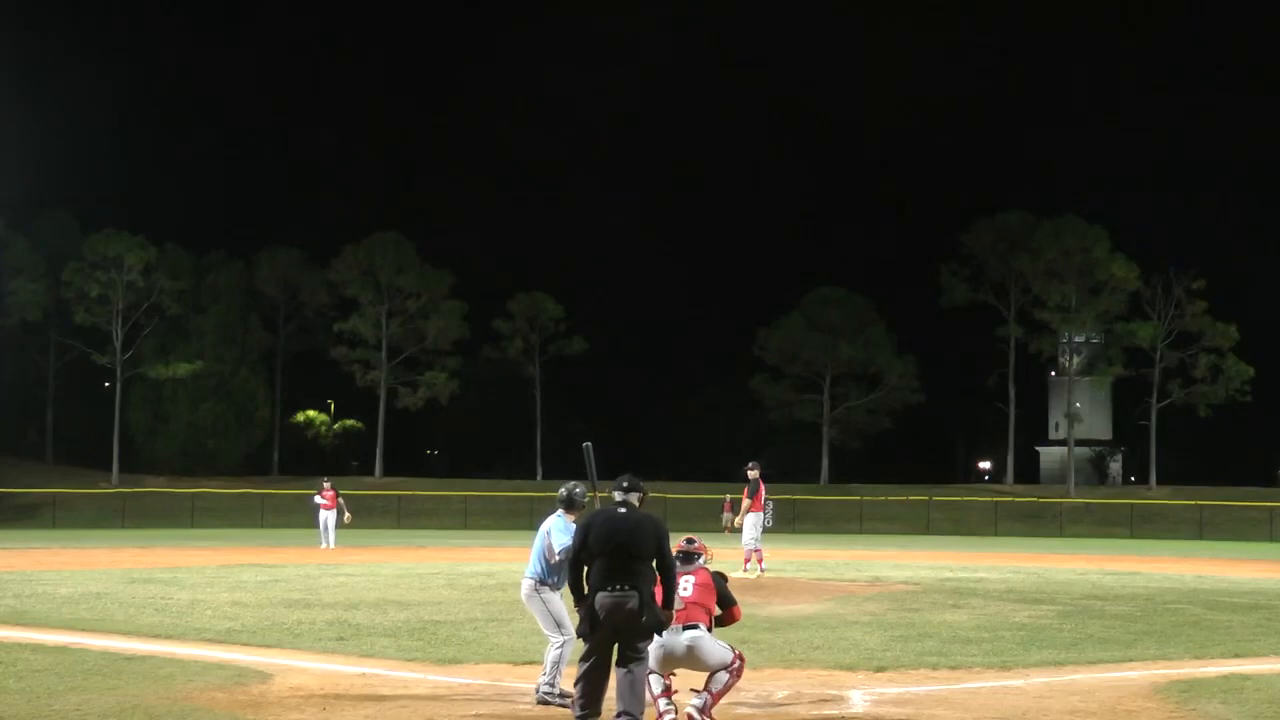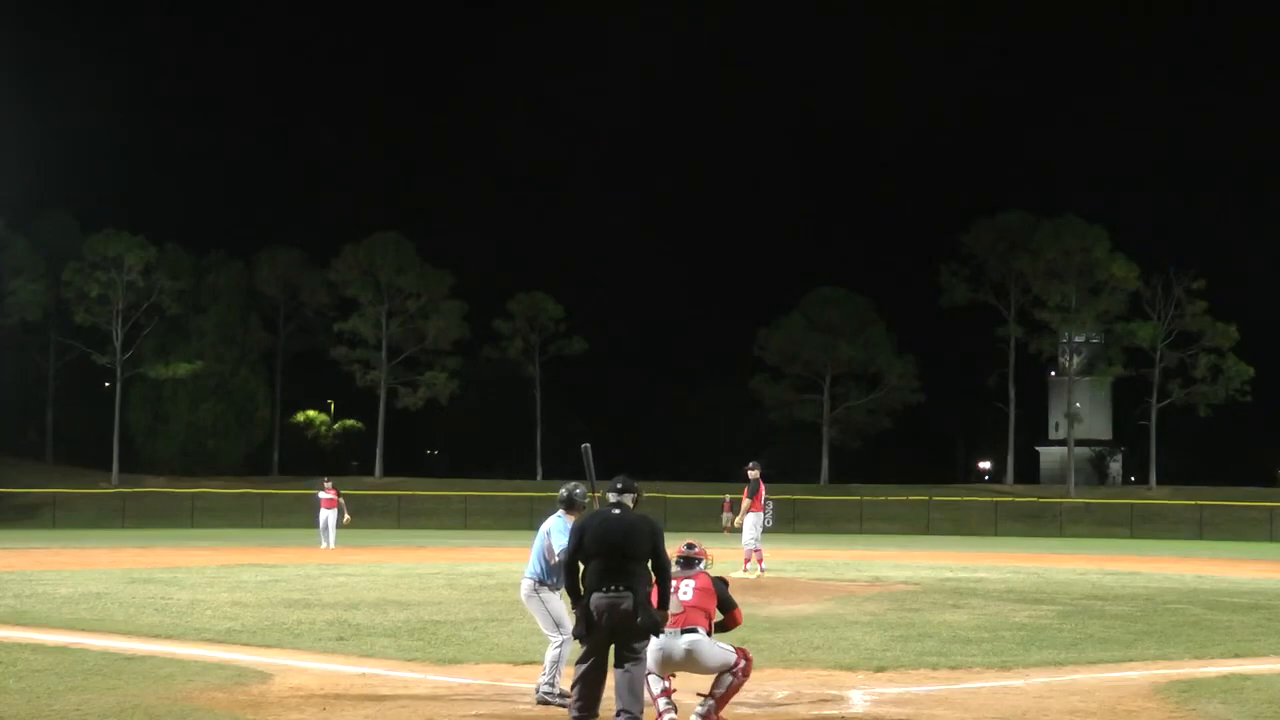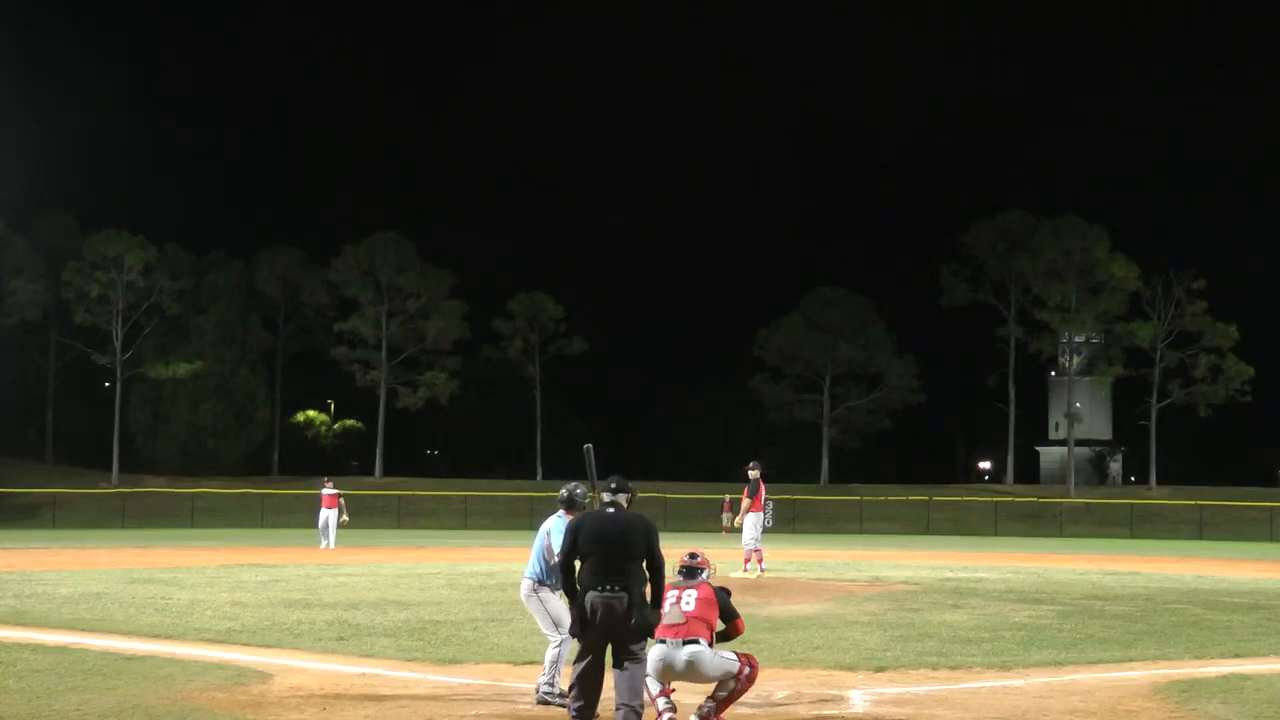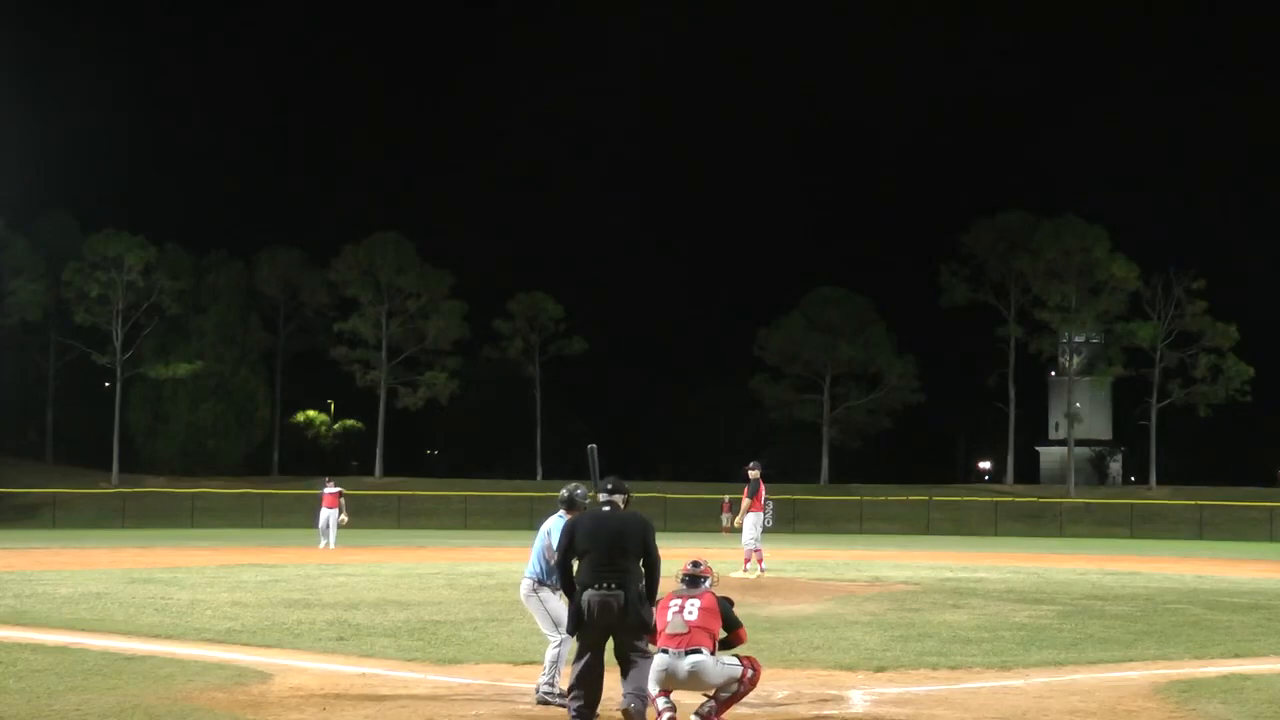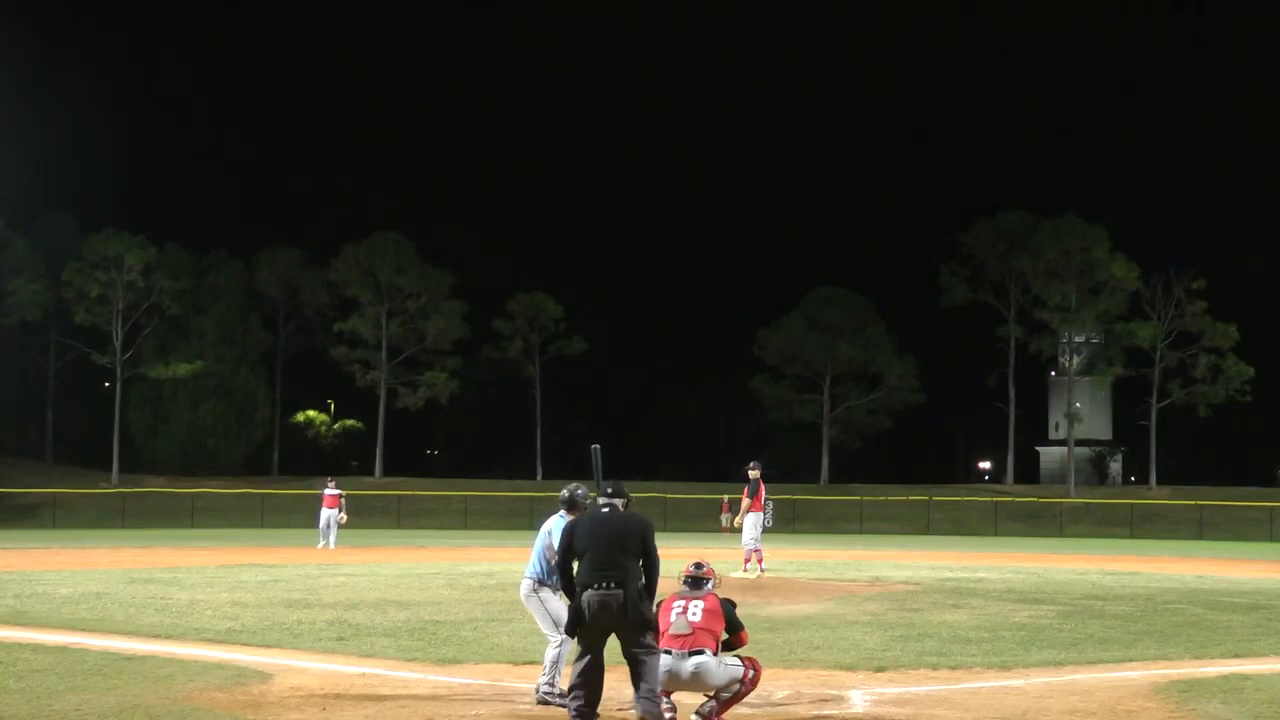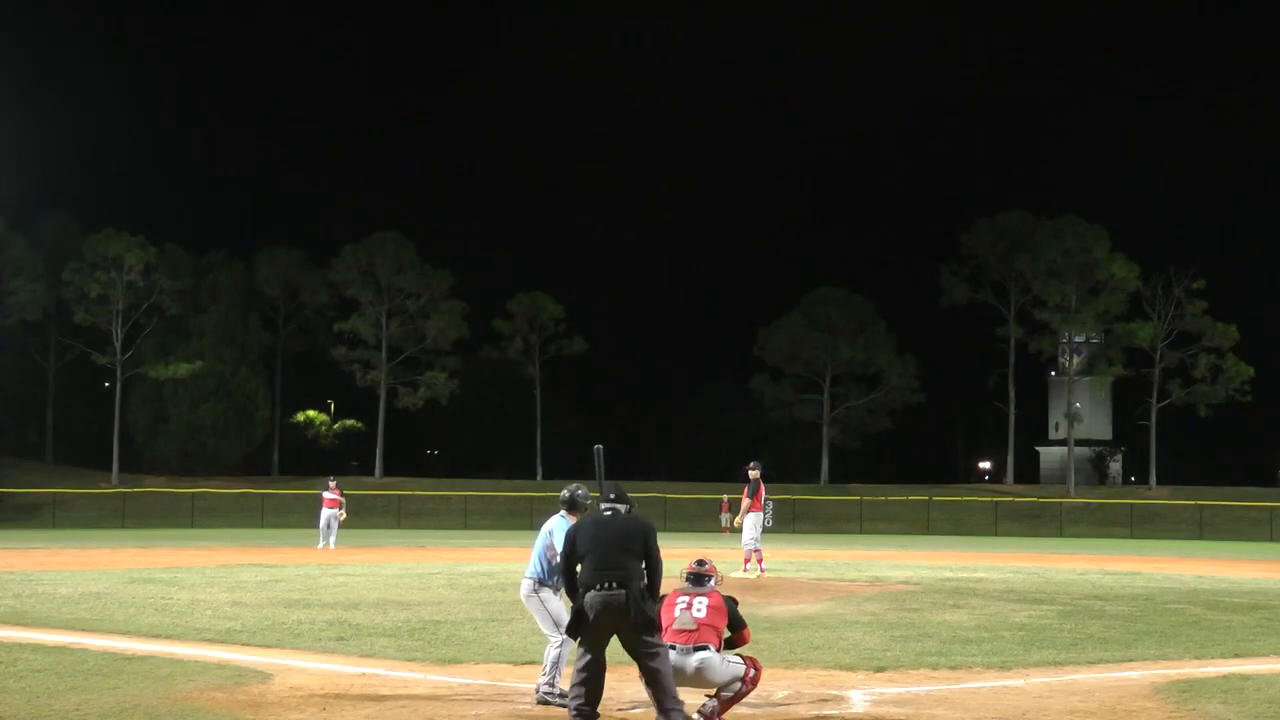
dt=0.1s
person 1, frame 1
left shoulder: (591, 522)
right shoulder: (653, 525)
left elbow: (575, 563)
right elbow: (667, 568)
left wrist: (580, 599)
right wrist: (668, 606)
left hip: (600, 600)
right hip: (638, 601)
left knee: (593, 661)
right knee: (633, 662)
person 1, frame 2
left shoulder: (586, 523)
right shoulder: (648, 525)
left elbow: (570, 565)
right elbow: (662, 568)
left wrist: (577, 600)
right wrist: (663, 606)
left hip: (596, 601)
right hip: (634, 602)
left knee: (590, 661)
right knee: (631, 662)
person 1, frame 3
left shoulder: (579, 523)
right shoulder: (643, 524)
left elbow: (565, 564)
right elbow: (657, 567)
left wrist: (574, 599)
right wrist: (655, 605)
left hip: (592, 600)
right hip: (630, 601)
left knee: (587, 660)
right knee: (631, 661)
person 1, frame 4
left shoulder: (576, 522)
right shoulder: (640, 522)
left elbow: (562, 563)
right elbow: (652, 565)
left wrist: (573, 596)
right wrist: (649, 601)
left hip: (590, 598)
right hip: (627, 599)
left knee: (586, 659)
right knee: (637, 656)
person 1, frame 5
left shoulder: (575, 525)
right shoulder: (639, 524)
left elbow: (563, 565)
right elbow: (651, 565)
left wrist: (574, 600)
right wrist: (647, 601)
left hip: (589, 598)
right hip: (628, 599)
left knee: (587, 659)
right knee: (645, 654)
person 1, frame 6
left shoulder: (578, 529)
right shoulder: (643, 526)
left elbow: (567, 569)
right elbow: (654, 567)
left wrist: (579, 601)
right wrist: (651, 601)
left hip: (593, 600)
right hip: (632, 599)
left knee: (588, 660)
right knee: (654, 657)
person 2, frame 1
left shoulder: (570, 526)
right shoulder: (557, 523)
right elbow: (566, 553)
left hip: (548, 588)
right hip: (538, 587)
left knee: (560, 635)
right knee: (564, 636)
left ankle: (547, 683)
right ankle: (548, 692)
person 2, frame 2
left shoulder: (570, 526)
right shoulder: (557, 523)
right elbow: (565, 554)
left hip: (547, 588)
right hip: (537, 587)
left knee: (561, 635)
right knee: (563, 635)
left ankle: (547, 684)
right ankle: (547, 692)
person 2, frame 3
left shoulder: (570, 526)
right shoulder: (557, 523)
left hip: (548, 588)
right hip: (537, 588)
left knee: (561, 634)
right knee: (562, 635)
left ankle: (547, 684)
right ankle: (547, 691)
person 2, frame 4
right shoulder: (557, 523)
left hip: (548, 588)
right hip: (537, 587)
left knee: (562, 634)
right knee: (562, 635)
left ankle: (547, 684)
right ankle: (547, 691)
person 2, frame 5
left shoulder: (569, 527)
right shoulder: (558, 523)
left hip: (547, 588)
right hip: (537, 588)
left knee: (560, 634)
right knee: (562, 635)
left ankle: (546, 684)
right ankle: (547, 691)
person 2, frame 6
left shoulder: (569, 527)
right shoulder: (559, 523)
left hip: (547, 588)
right hip: (537, 588)
left knee: (560, 635)
right knee: (563, 636)
left ankle: (546, 684)
right ankle: (547, 691)
person 3, frame 1
right shoulder: (710, 577)
right elbow: (734, 614)
left hip: (661, 641)
right hip: (696, 639)
left knee: (652, 668)
right knee: (735, 662)
person 3, frame 2
right shoulder: (711, 581)
right elbow: (736, 618)
left hip: (660, 644)
right hip: (695, 643)
left knee: (651, 669)
right knee: (742, 663)
person 3, frame 3
left shoulder: (664, 592)
right shoulder: (713, 592)
right elbow: (738, 628)
left hip: (661, 655)
right hip: (696, 654)
left knee: (648, 668)
right knee: (748, 667)
person 3, frame 4
left shoulder: (664, 601)
right shoulder: (716, 601)
left elbow: (650, 636)
right elbow: (740, 637)
left hip: (664, 665)
right hip: (699, 664)
right knee: (751, 670)
person 3, frame 5
left shoulder: (666, 602)
right shoulder: (718, 602)
right elbow: (741, 639)
left hip: (667, 667)
right hip: (701, 666)
right knee: (751, 671)
person 3, frame 6
left shoulder: (668, 598)
right shoulder: (722, 600)
right elbow: (743, 637)
left hip: (670, 662)
right hip: (705, 662)
right knee: (752, 670)
